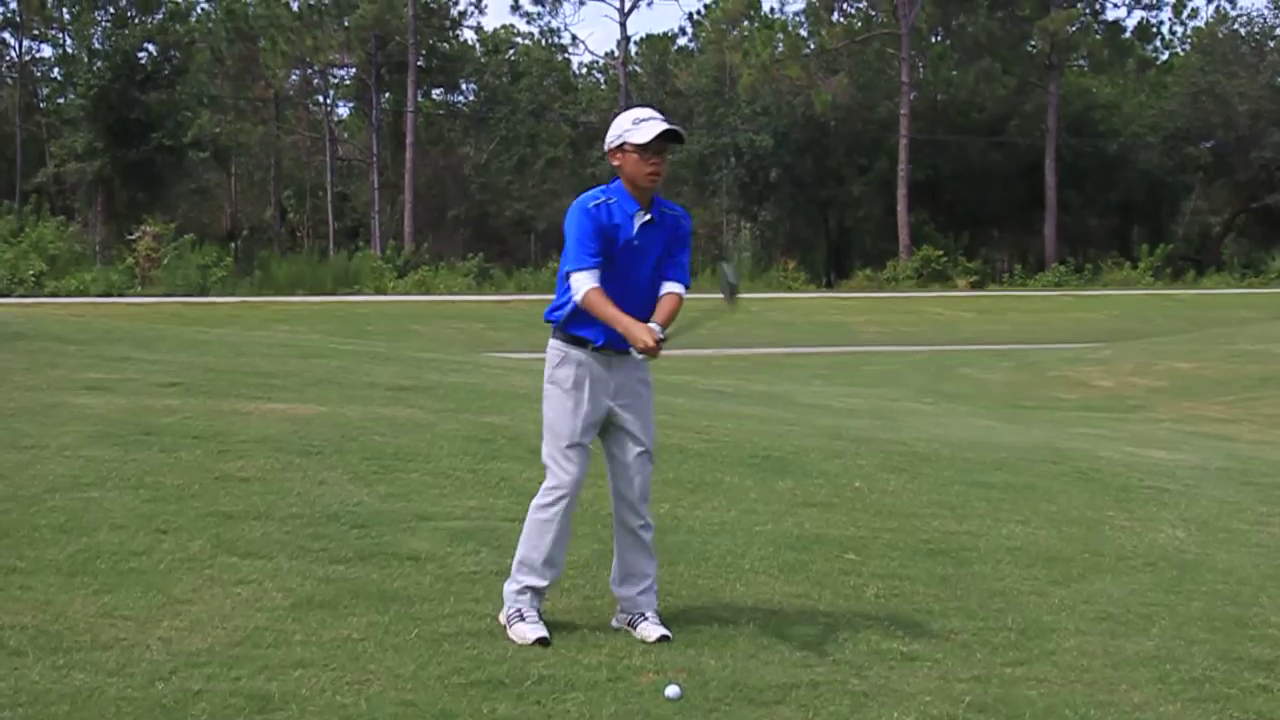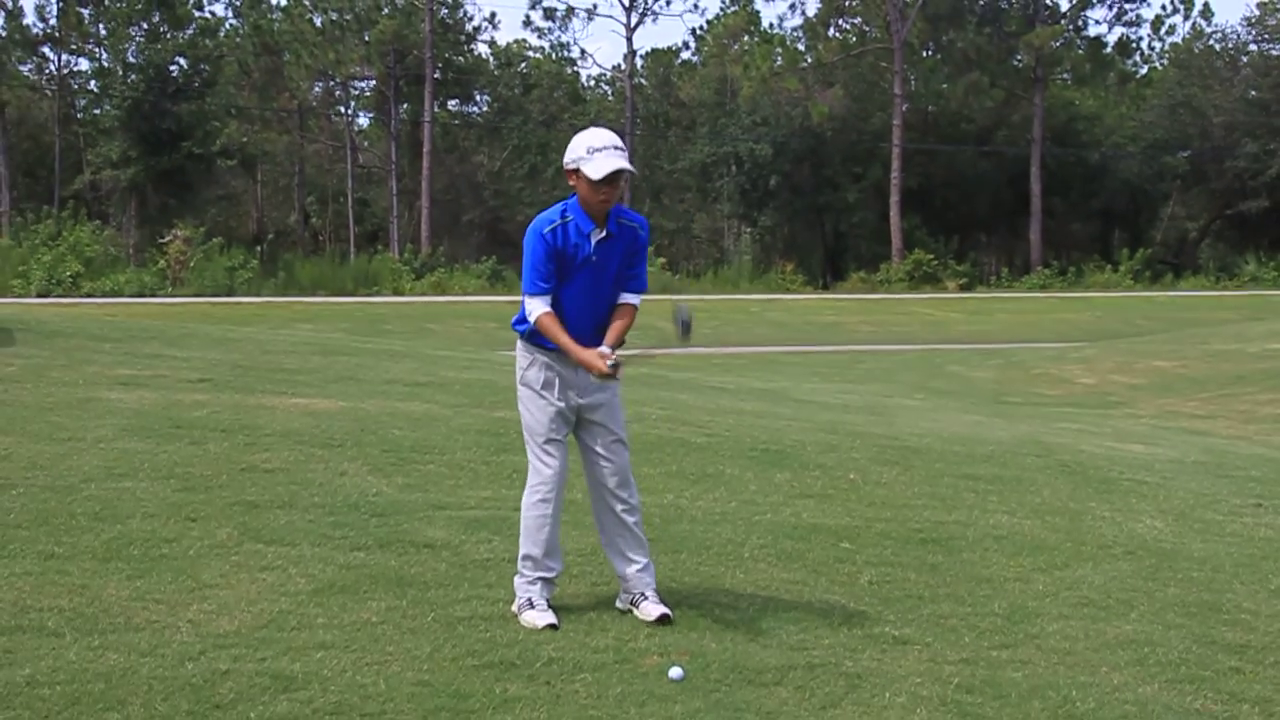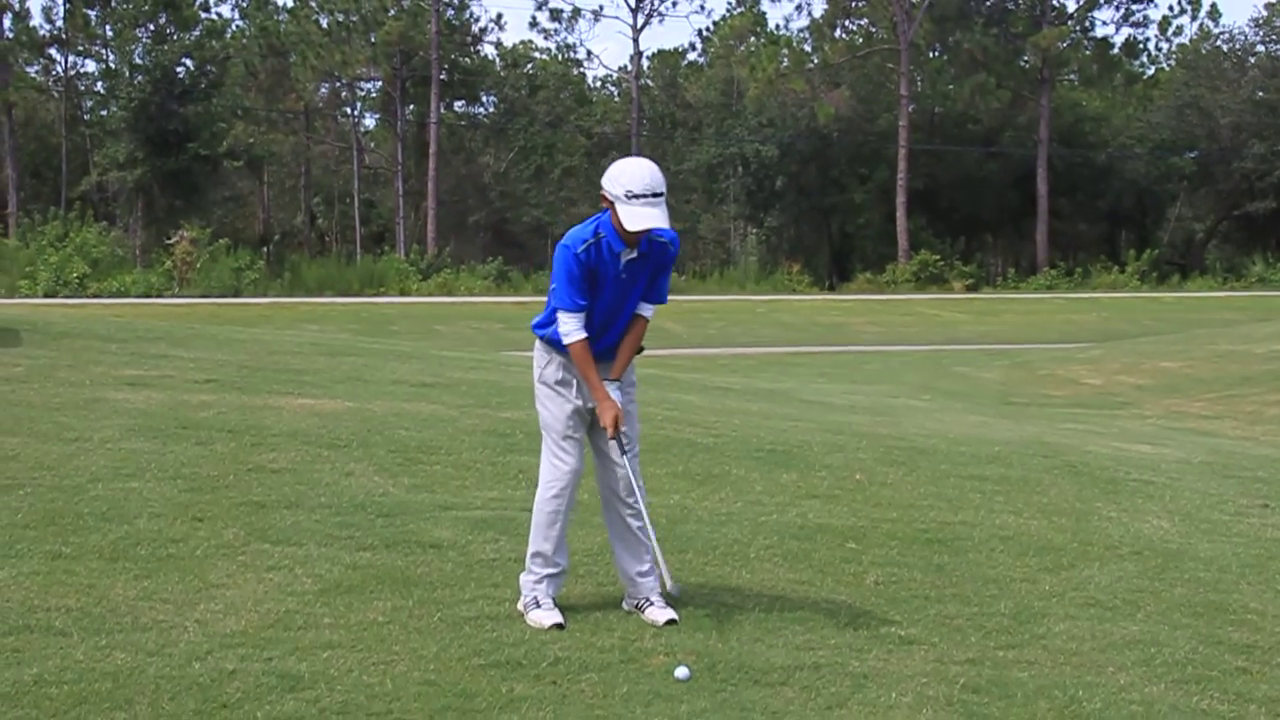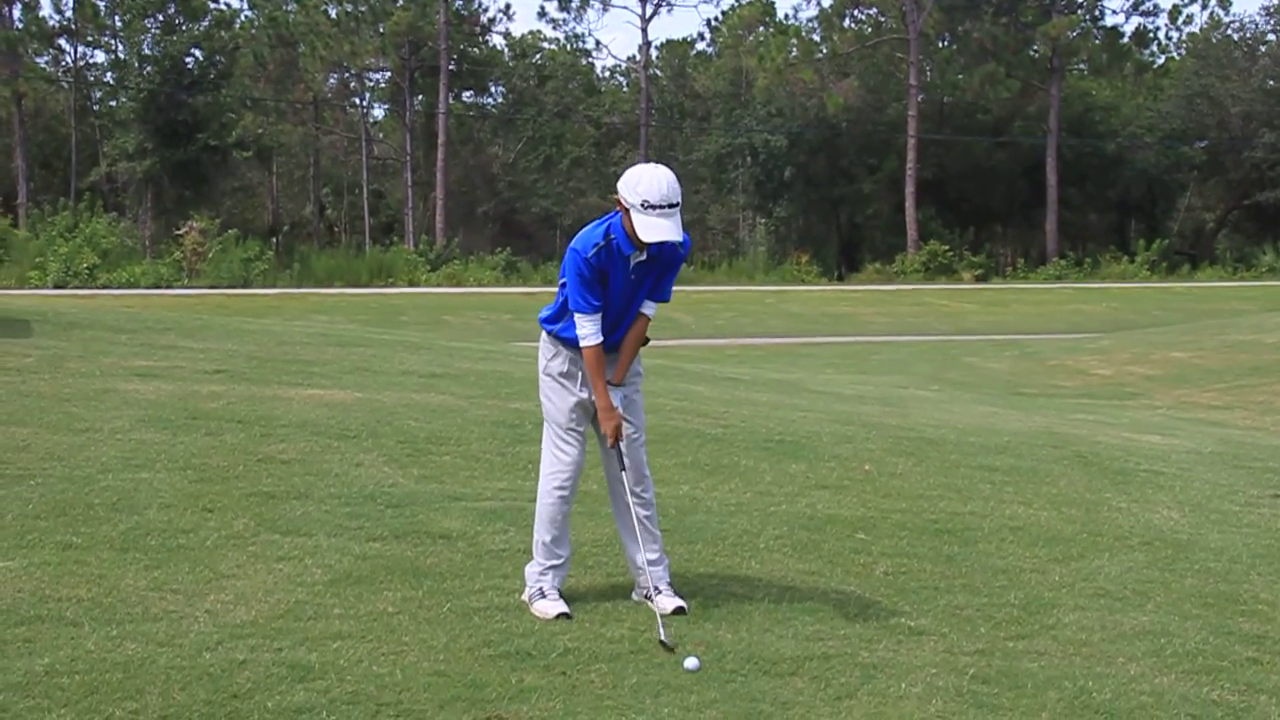
dt=0.4s
person 1, frame 1
left shoulder: (676, 222)
right shoulder: (589, 210)
left elbow: (673, 287)
right elbow: (585, 289)
left wrist: (655, 330)
right wrist: (632, 327)
left hip: (629, 365)
right hip: (575, 358)
left knee: (635, 486)
right knee: (565, 479)
left ankle: (635, 603)
right ankle: (521, 600)
person 1, frame 2
left shoulder: (635, 230)
right shoulder: (545, 230)
left elbow: (629, 299)
right elbow: (537, 308)
left wrist: (606, 348)
right wrist: (581, 354)
left hip: (597, 366)
right hip: (545, 363)
left knee: (615, 473)
right knee: (547, 476)
left ankle: (636, 585)
right ankle: (531, 590)
person 1, frame 3
left shoulder: (665, 245)
right shoulder: (576, 247)
left elbow: (641, 314)
right elbow: (571, 330)
left wrist: (614, 384)
right wrist: (600, 397)
left hip: (614, 366)
right hip: (562, 364)
left knee: (624, 477)
right knee: (561, 472)
left ankle: (642, 587)
right ankle: (538, 589)
person 1, frame 4
left shoulder: (674, 247)
right shoulder: (587, 249)
left elbow: (643, 314)
right elbow: (587, 333)
left wrist: (617, 385)
right wrist: (604, 405)
left hip: (621, 358)
right hip: (567, 356)
left knee: (633, 467)
right knee: (563, 466)
left ankle: (651, 578)
right ankle: (542, 580)
